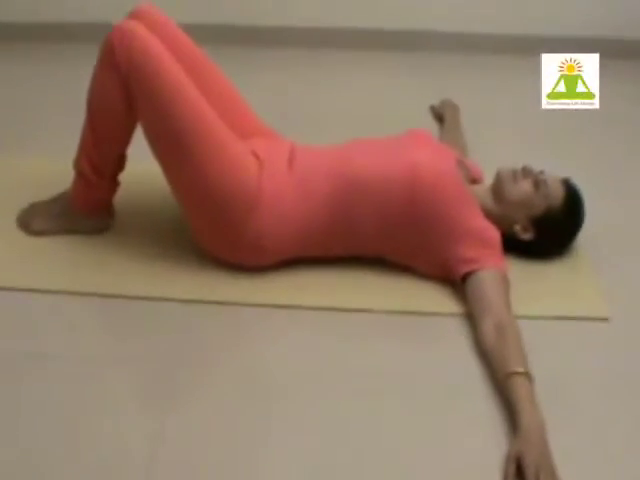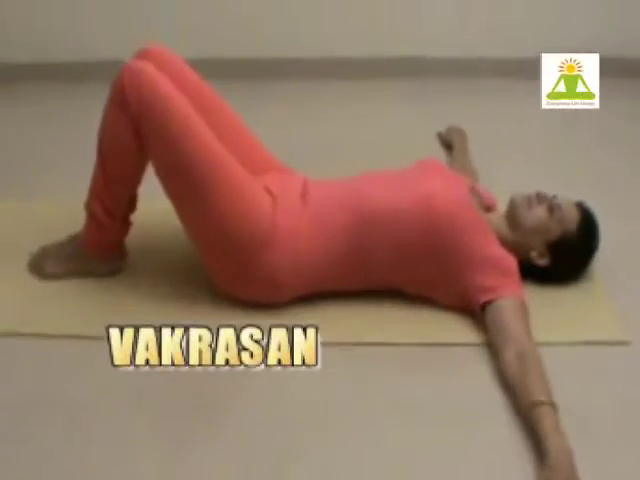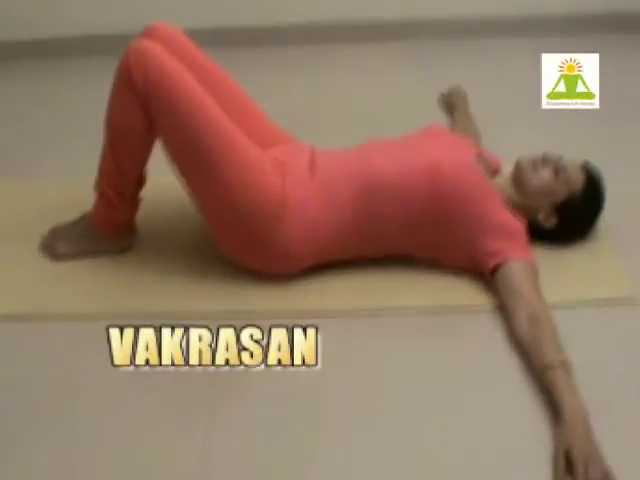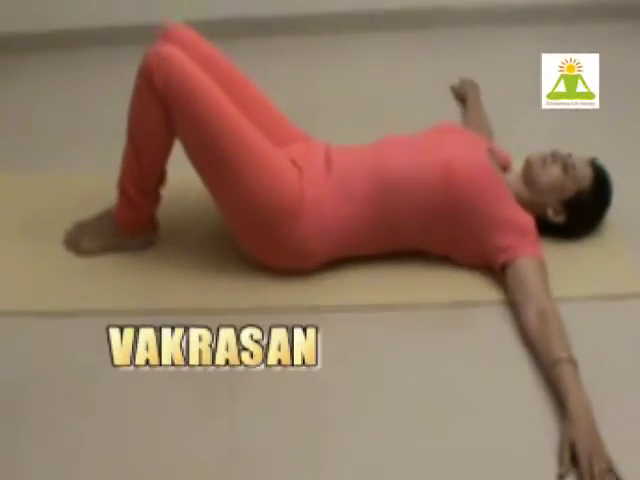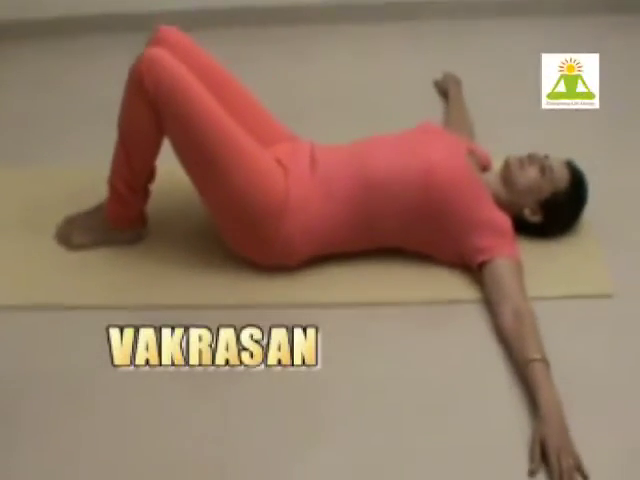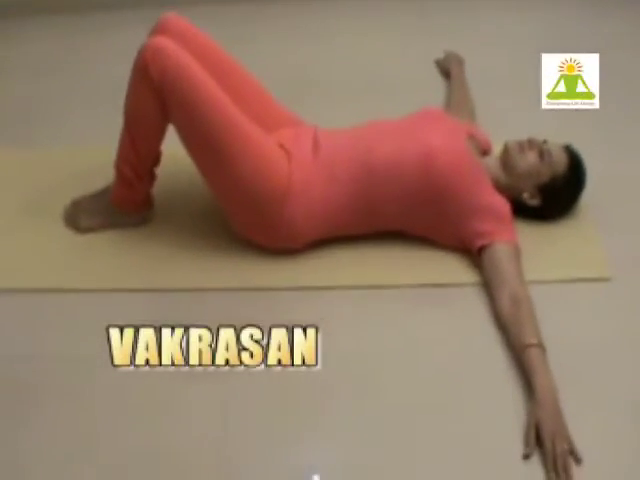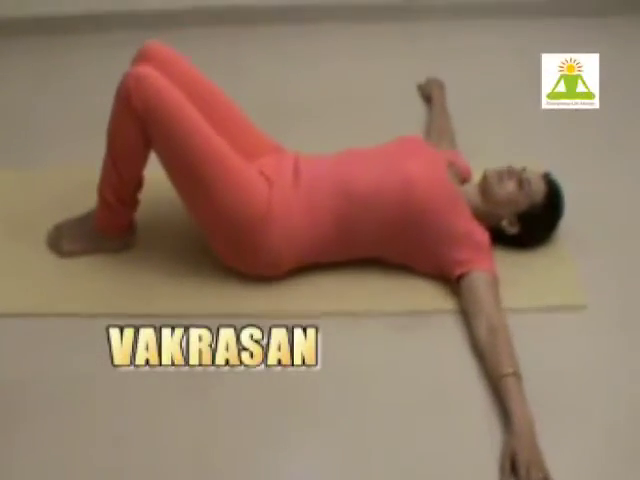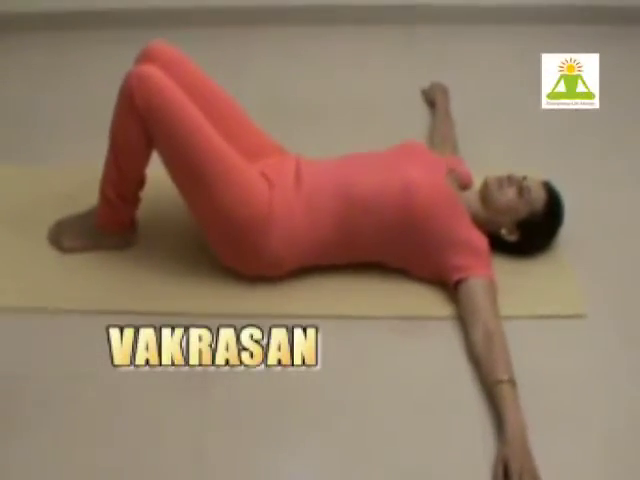
dt=0.2s
person 1, frame 1
left shoulder: (477, 239)
right shoulder: (464, 176)
left elbow: (495, 322)
left wrist: (529, 421)
right wrist: (450, 112)
left hip: (249, 210)
right hip: (269, 160)
left ankle: (87, 206)
right ankle: (93, 195)
person 1, frame 2
left shoulder: (493, 267)
right shoulder: (476, 202)
left elbow: (516, 350)
right wrist: (457, 138)
left hip: (263, 248)
right hip: (281, 196)
left knee: (136, 81)
right knee: (151, 58)
left ankle: (99, 248)
right ankle: (104, 239)
person 1, frame 3
left shoulder: (502, 232)
right shoulder: (481, 166)
left elbow: (529, 314)
left wrist: (573, 415)
right wrist: (458, 99)
left hip: (273, 221)
right hip: (290, 167)
left knee: (143, 61)
right knee: (156, 37)
left ankle: (109, 226)
right ankle: (114, 216)
person 1, frame 4
left shoulder: (512, 228)
right shoulder: (489, 158)
left elbow: (538, 310)
right elbow: (473, 124)
left wrist: (578, 410)
right wrist: (471, 91)
left hip: (292, 216)
right hip: (306, 163)
left knee: (162, 66)
right knee: (175, 41)
left ankle: (131, 224)
right ankle: (135, 213)
person 1, frame 5
left shoulder: (490, 229)
right shoulder: (471, 159)
left elbow: (513, 309)
right elbow: (454, 126)
left wrist: (550, 411)
right wrist: (452, 87)
left hip: (275, 215)
right hip: (291, 161)
left knee: (152, 67)
right knee: (164, 41)
left ankle: (121, 218)
right ankle: (126, 208)
person 1, frame 6
left shoulder: (490, 213)
right shoulder: (471, 140)
left elbow: (512, 295)
right elbow: (456, 104)
left wrist: (545, 396)
right wrist: (455, 68)
left hip: (282, 197)
right hip: (295, 143)
left knee: (157, 56)
right knee: (169, 29)
left ankle: (127, 201)
right ankle: (132, 187)
person 1, frame 7
left shoulder: (468, 242)
right shoulder: (451, 167)
left elbow: (489, 322)
right elbow: (437, 127)
left wrist: (521, 422)
right wrist: (436, 93)
left hip: (262, 224)
right hip: (276, 171)
left knee: (140, 85)
right knee: (152, 57)
left ankle: (110, 226)
right ankle: (115, 216)
person 1, frame 8
left shoulder: (467, 247)
right shoulder: (452, 173)
left elbow: (485, 328)
right elbow: (440, 134)
left wrist: (514, 427)
right wrist: (440, 98)
left hip: (261, 228)
right hip: (278, 173)
left knee: (143, 85)
right knee: (156, 57)
left ankle: (111, 223)
right ankle: (116, 214)
